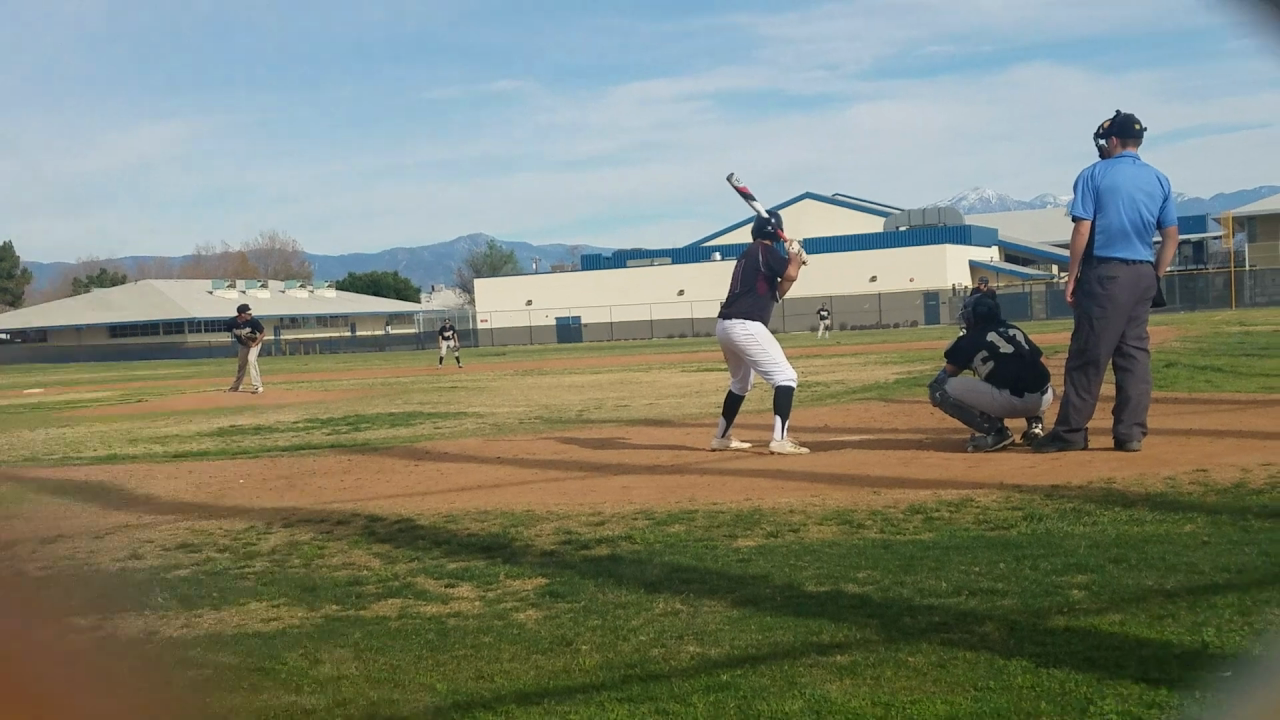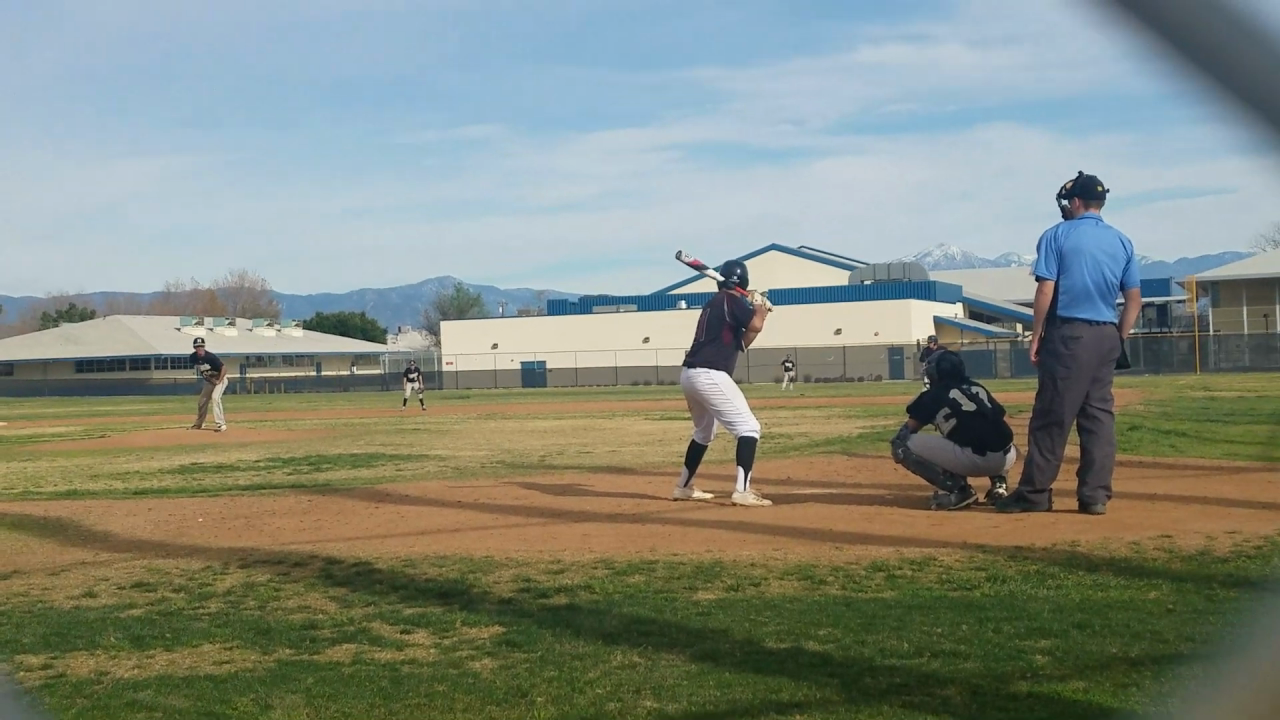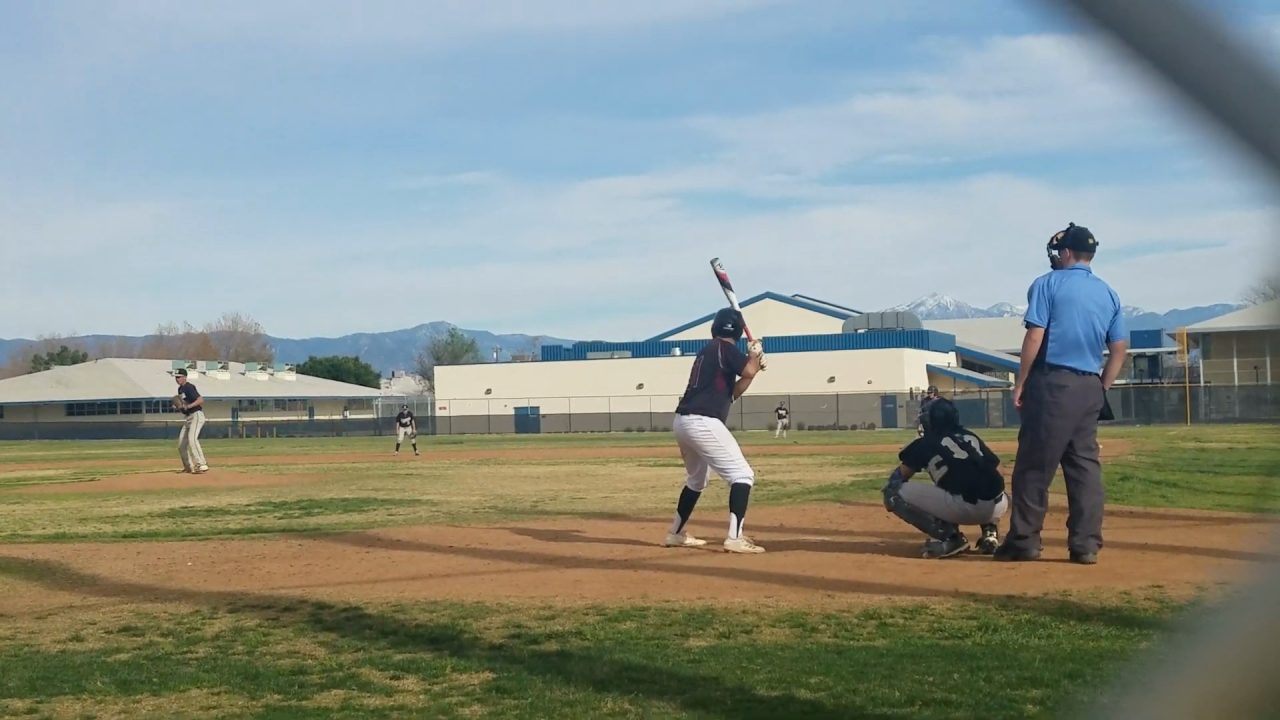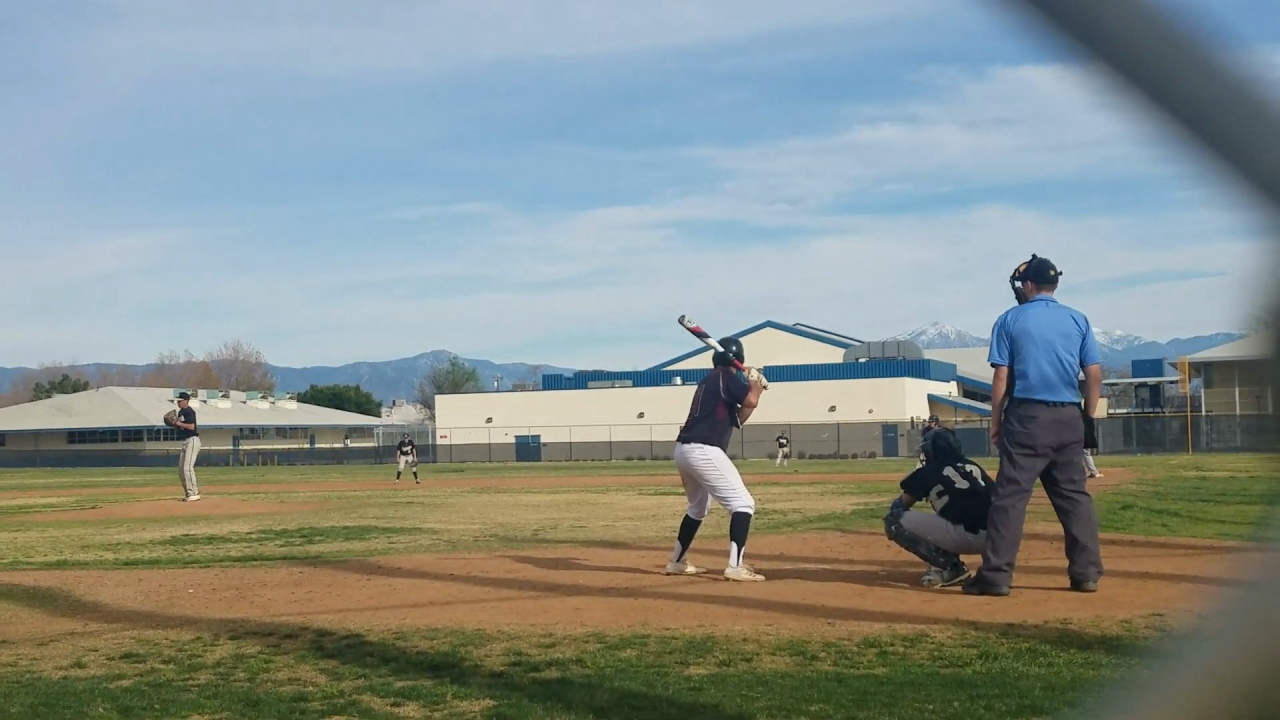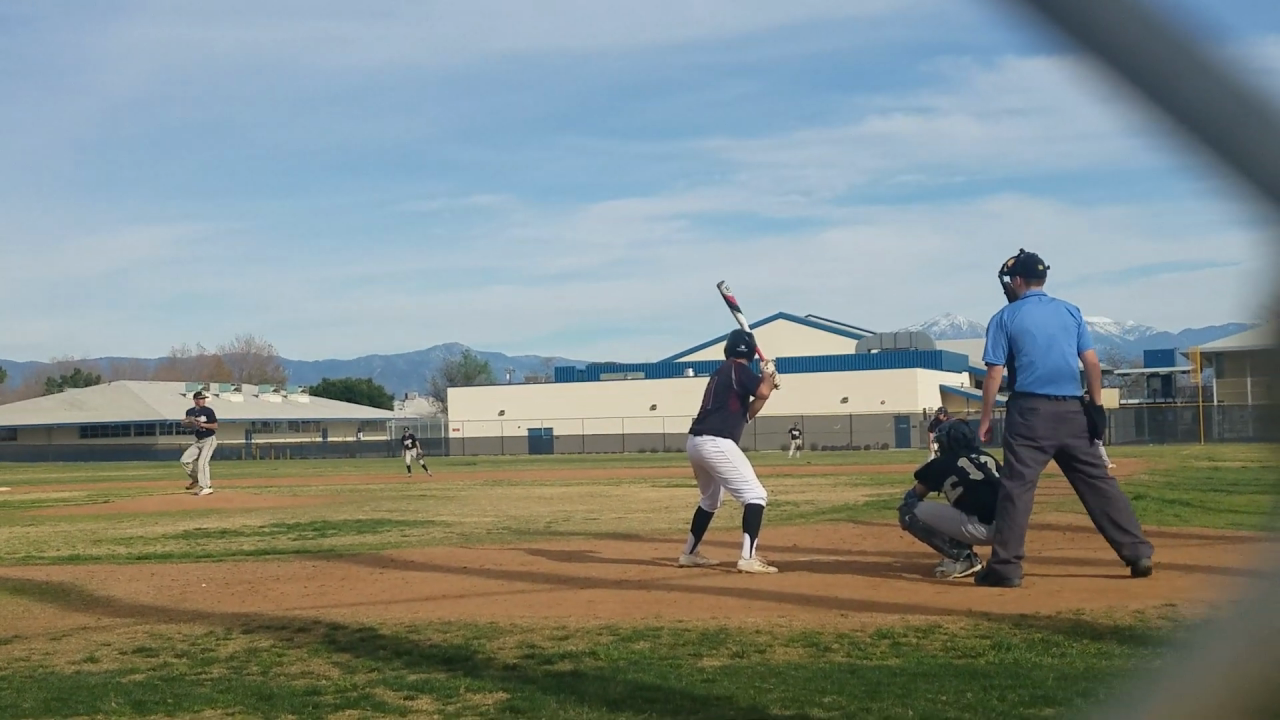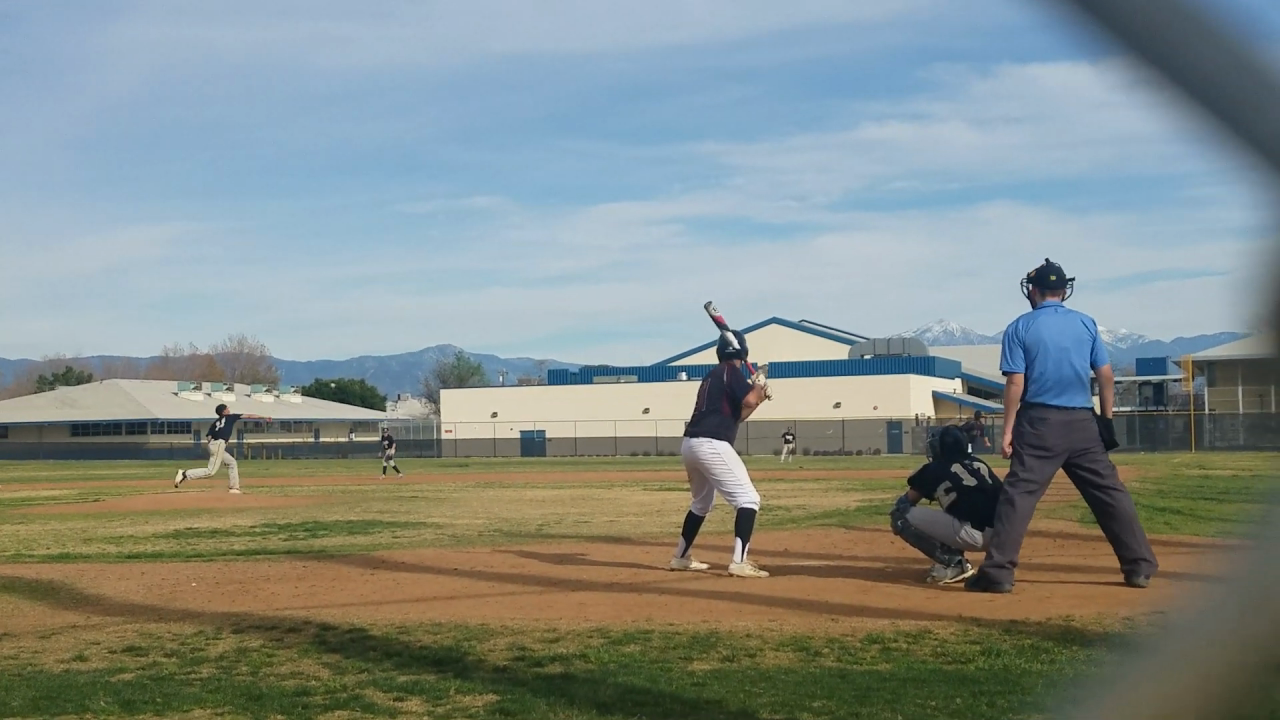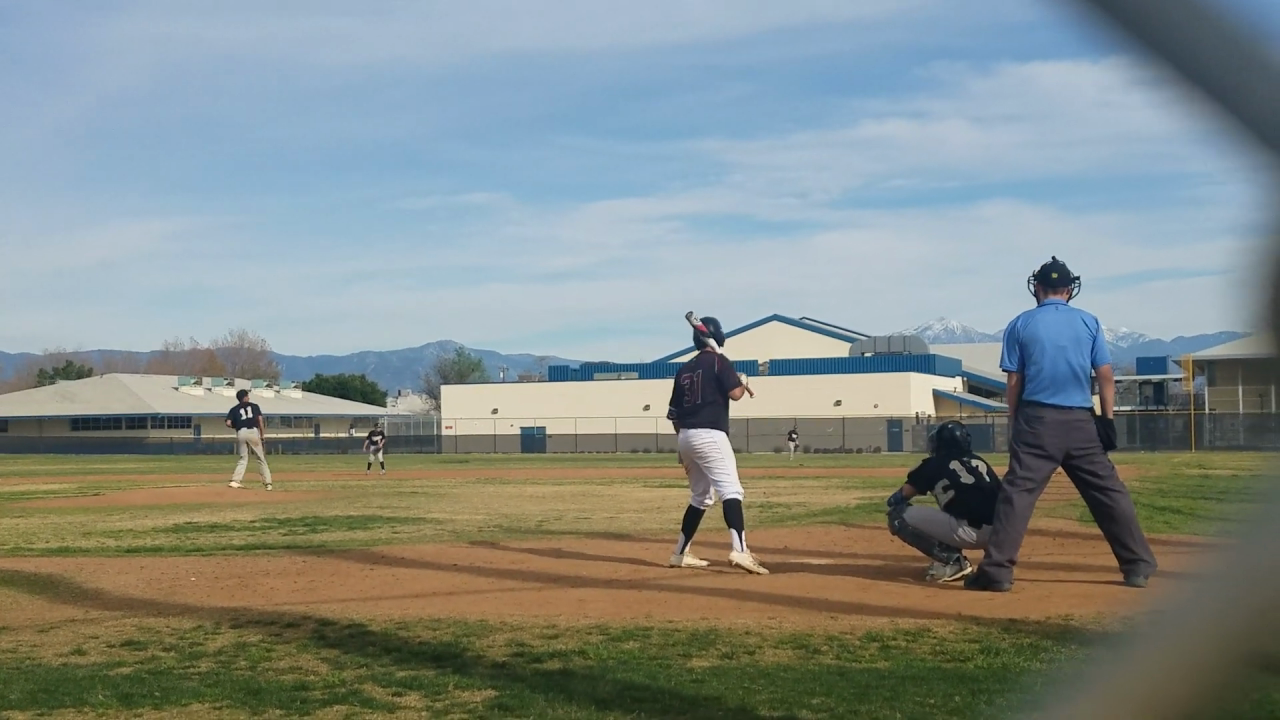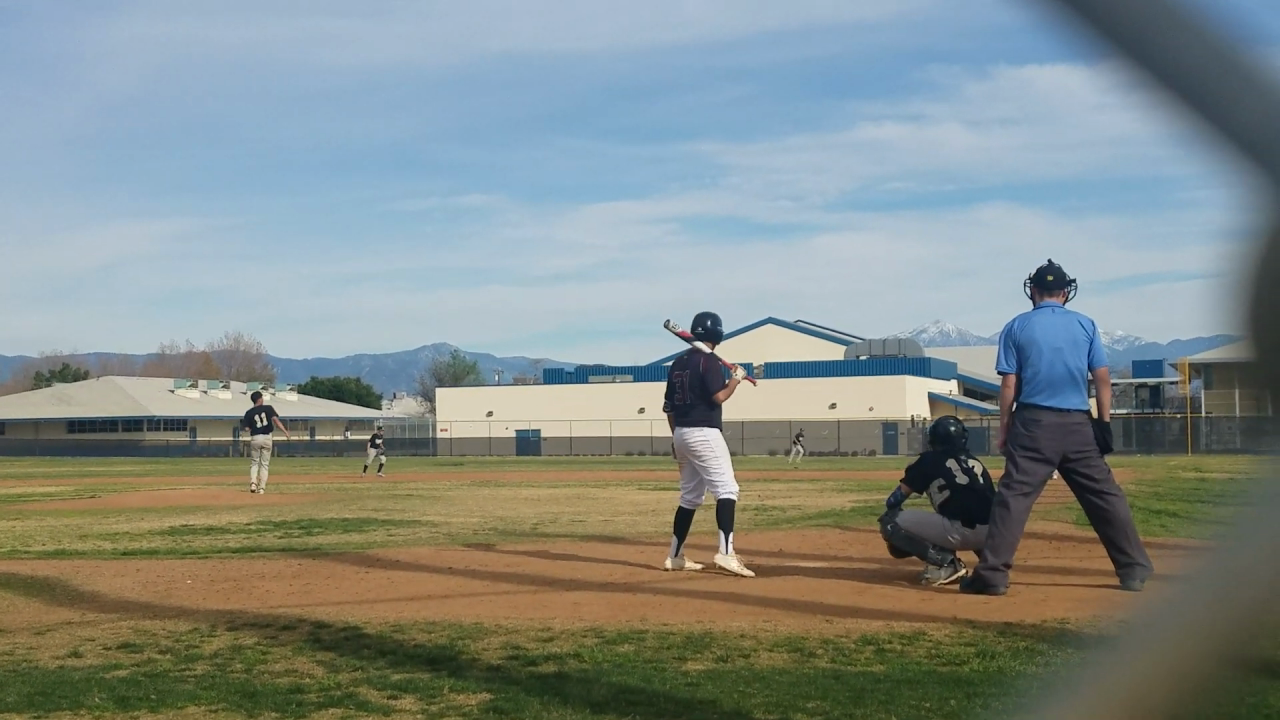
dt=0.5s
person 1, frame 1
left shoulder: (1094, 174)
right shoulder: (1160, 180)
left elbow: (1082, 231)
right elbow: (1171, 237)
left wrist: (1072, 277)
right wrist: (1155, 277)
left hip: (1104, 274)
right hip: (1142, 275)
left knee: (1089, 354)
right knee: (1135, 354)
left ankle: (1070, 432)
right ankle: (1131, 432)
person 1, frame 2
left shoulder: (1057, 235)
right shoulder: (1122, 242)
left elbow: (1046, 291)
right elbow: (1134, 298)
left wrist: (1036, 336)
right wrist: (1119, 339)
left hip: (1068, 334)
right hip: (1107, 336)
left knee: (1052, 415)
right knee: (1099, 415)
left ankle: (1035, 493)
right ankle: (1096, 494)
person 1, frame 3
left shoulder: (1048, 283)
right shoulder: (1109, 294)
left elbow: (1035, 338)
right elbow: (1119, 351)
left wrist: (1021, 382)
right wrist: (1101, 389)
left hip: (1053, 382)
right hip: (1089, 386)
left knee: (1034, 463)
right knee: (1085, 464)
left ankle: (1024, 540)
right ankle: (1086, 543)
person 1, frame 4
left shoulder: (1010, 320)
right shoulder: (1078, 320)
left elbow: (1001, 377)
right elbow: (1094, 374)
left wrist: (996, 420)
right wrist: (1089, 417)
left hip: (1026, 417)
right hip: (1069, 417)
left knee: (1010, 496)
right knee: (1074, 494)
left ankle: (996, 575)
right ankle: (1086, 570)
person 1, frame 5
left shoulder: (1004, 318)
right shoulder: (1070, 311)
left elbow: (994, 375)
right elbow: (1091, 362)
left wrist: (986, 418)
right wrist: (1096, 405)
left hip: (1030, 411)
right hip: (1072, 409)
left knee: (1017, 487)
right knee: (1098, 481)
left ankle: (1005, 567)
right ankle: (1137, 551)
person 1, frame 6
left shoulder: (1020, 327)
right shoulder: (1086, 323)
left elbow: (1016, 384)
right elbow: (1106, 375)
left wrist: (1008, 429)
right wrist: (1107, 419)
left hip: (1039, 422)
right hip: (1083, 421)
left knee: (1019, 494)
right knee: (1109, 492)
left ankle: (997, 572)
right ankle: (1140, 567)
person 1, frame 7
left shoulder: (1021, 324)
right shoulder: (1089, 322)
left elbow: (1014, 382)
right elbow: (1106, 375)
left wrist: (1016, 423)
right wrist: (1107, 419)
left hip: (1036, 420)
right hip: (1081, 421)
left knee: (1018, 492)
right knee: (1109, 492)
left ankle: (996, 571)
right ankle: (1138, 567)
person 1, frame 8
left shoulder: (1017, 327)
right shoulder: (1085, 325)
left elbow: (1010, 384)
right elbow: (1102, 377)
left wrist: (1004, 428)
right wrist: (1104, 423)
left hip: (1033, 423)
right hip: (1078, 423)
left knee: (1014, 495)
right knee: (1105, 496)
left ankle: (991, 574)
right ankle: (1135, 570)
person 2, frame 1
left shoulder: (747, 254)
right shoulder: (765, 251)
left elbow: (776, 294)
right elbow: (791, 275)
left wrist: (796, 262)
right wrist: (793, 254)
left hip: (726, 326)
right hip: (745, 326)
left knee: (741, 382)
right knee: (785, 377)
left ankle: (721, 437)
right ankle: (780, 439)
person 2, frame 2
left shoulder: (713, 304)
right shoulder: (730, 300)
left elbow: (741, 343)
right elbow: (756, 326)
left wrist: (759, 312)
right wrist: (758, 307)
left hip: (690, 375)
right hip: (709, 375)
left knee: (704, 432)
right knee: (749, 427)
left ankle: (684, 487)
right ankle: (742, 491)
person 2, frame 3
left shoulder: (706, 352)
right shoulder: (724, 348)
left elbow: (732, 394)
right elbow: (748, 372)
left wrist: (755, 364)
right wrist: (754, 356)
left hip: (684, 422)
right hip: (702, 422)
left knee: (697, 479)
right knee: (742, 474)
left ankle: (676, 533)
right ankle: (735, 538)
person 2, frame 4
left shoulder: (709, 381)
right shoulder: (725, 377)
left elbow: (738, 419)
right elbow: (751, 402)
left wrist: (755, 389)
right wrist: (753, 383)
left hip: (684, 451)
right hip: (704, 451)
left knee: (698, 508)
right knee: (742, 503)
left ankle: (677, 561)
right ankle: (735, 566)
person 2, frame 5
left shoulder: (721, 373)
right shoulder: (738, 369)
left elbow: (747, 413)
right elbow: (763, 392)
left wrist: (768, 384)
right wrist: (768, 376)
left hip: (696, 443)
right hip: (716, 443)
left knee: (710, 499)
right knee: (755, 495)
left ankle: (690, 554)
right ankle: (748, 558)
person 2, frame 6
left shoulder: (712, 375)
right shoulder: (731, 371)
left elbow: (734, 415)
right elbow: (749, 401)
left wrist: (759, 395)
right wrist: (759, 387)
left hip: (690, 445)
right hip: (712, 446)
left knee: (701, 504)
right knee: (748, 499)
left ankle: (681, 557)
right ankle: (739, 562)
person 2, frame 7
left shoulder: (684, 369)
right shoulder: (718, 361)
left elbow: (673, 412)
right elbow: (735, 393)
right wrist: (744, 382)
left hip: (685, 437)
right hip: (709, 435)
left knee: (700, 497)
right knee: (730, 490)
left ankle: (681, 554)
right ankle: (740, 550)
person 2, frame 8
left shoulder: (678, 363)
right shoulder: (708, 361)
left elbow: (669, 405)
right elbow: (719, 396)
left wrist: (678, 431)
right wrist: (736, 377)
left hip: (681, 434)
right hip: (704, 433)
left knee: (689, 496)
right knee: (726, 489)
left ankle: (675, 557)
right ankle: (726, 553)
person 3, frame 1
left shoulder: (969, 339)
right shoulder: (1014, 330)
left elbow: (946, 375)
right elbow: (1041, 364)
left hip: (1010, 401)
right hip: (1043, 398)
left knee: (938, 388)
left ankle: (994, 431)
right ankle: (1035, 423)
person 3, frame 2
left shoulder: (932, 395)
right shoulder: (978, 388)
left elbow: (907, 432)
right elbow: (1002, 425)
left hip: (972, 460)
right hip: (1006, 458)
left knee: (901, 445)
left ankle: (957, 489)
right ankle: (998, 482)
person 3, frame 3
left shoulder: (925, 443)
right shoulder: (971, 437)
left elbow: (899, 478)
right elbow: (994, 471)
left hip: (964, 507)
left knee: (893, 492)
left ankle: (948, 537)
right ankle: (989, 530)
person 3, frame 4
left shoulder: (928, 472)
right shoulder: (973, 467)
left elbow: (898, 507)
left hip: (966, 537)
left knee: (894, 521)
left ankle: (949, 566)
person 3, frame 5
left shoulder: (942, 463)
right shoulder: (987, 458)
left elbow: (911, 497)
left hip: (981, 528)
left knee: (908, 510)
left ankle: (961, 557)
right ankle: (969, 552)
person 3, frame 6
left shoulder: (934, 469)
right shoulder: (980, 464)
left elbow: (903, 504)
left hip: (972, 534)
left knee: (900, 515)
left ankle: (952, 563)
person 3, frame 7
left shoulder: (933, 464)
right shoulder: (979, 462)
left elbow: (895, 500)
left hip: (970, 532)
left knee: (897, 515)
left ankle: (950, 560)
person 3, frame 8
left shoulder: (929, 460)
right shoulder: (975, 462)
left elbow: (893, 501)
left wrist: (898, 521)
left hip: (962, 531)
left knee: (889, 522)
left ankle: (944, 562)
